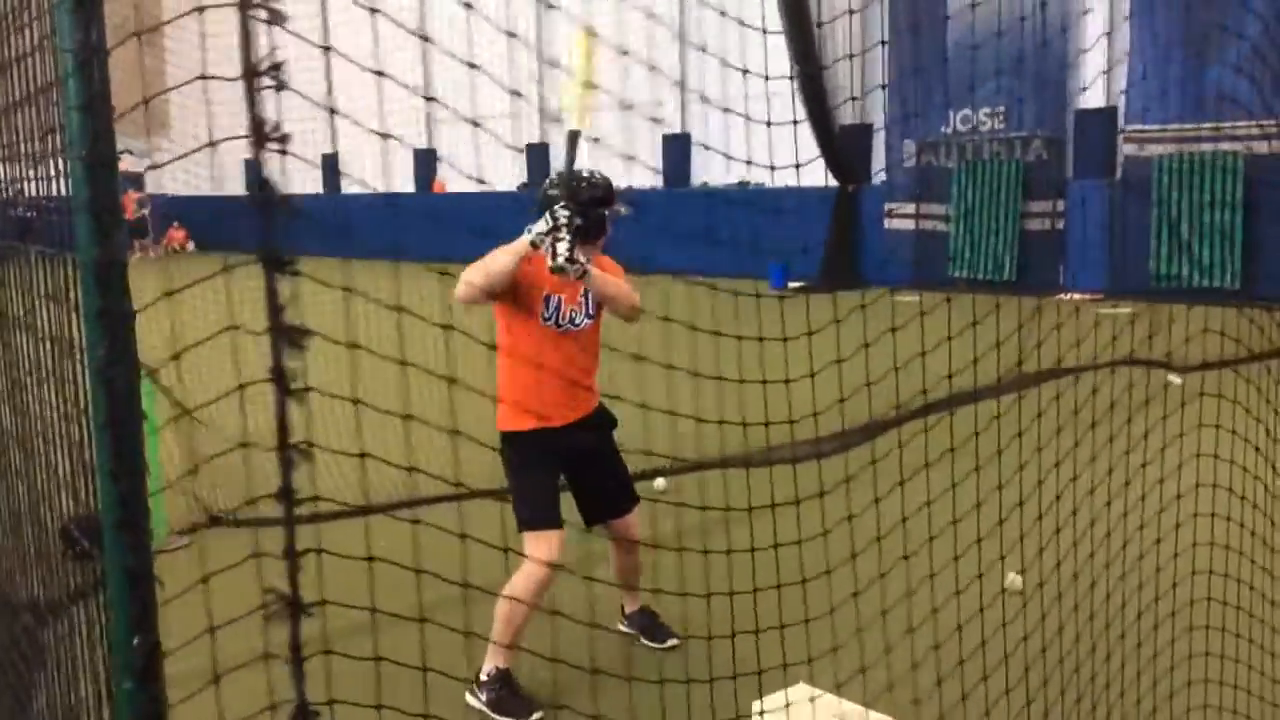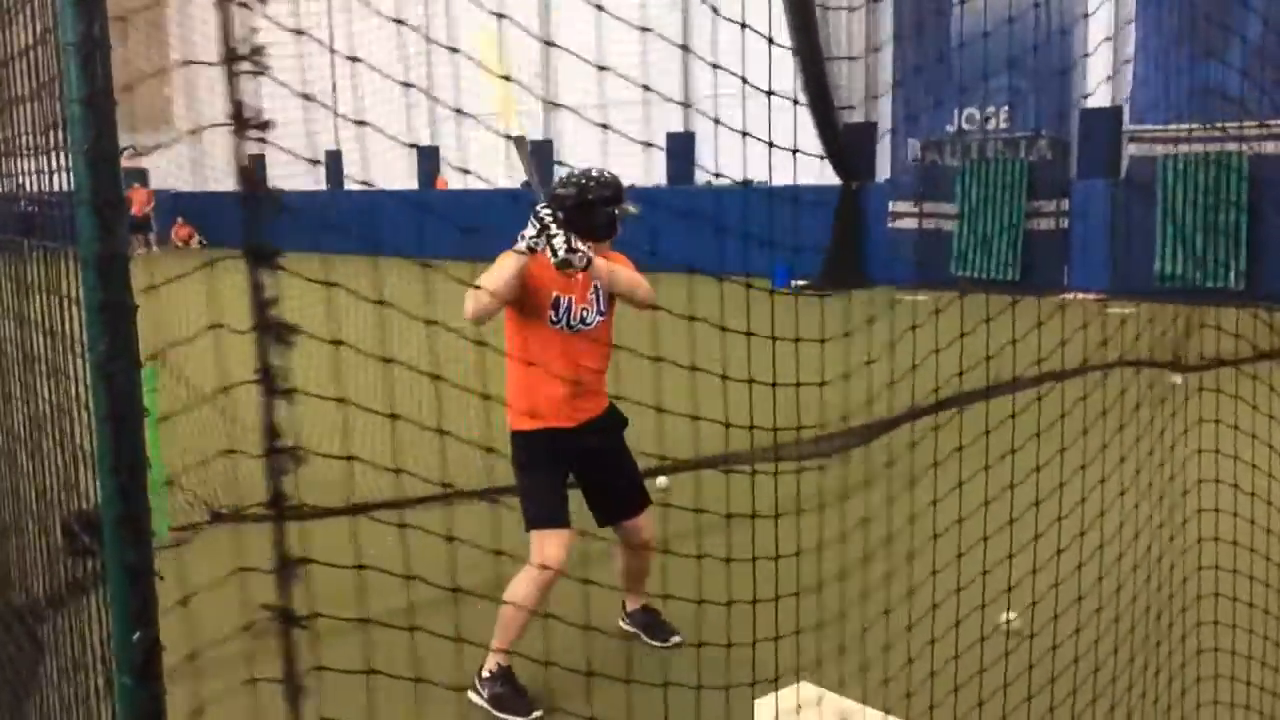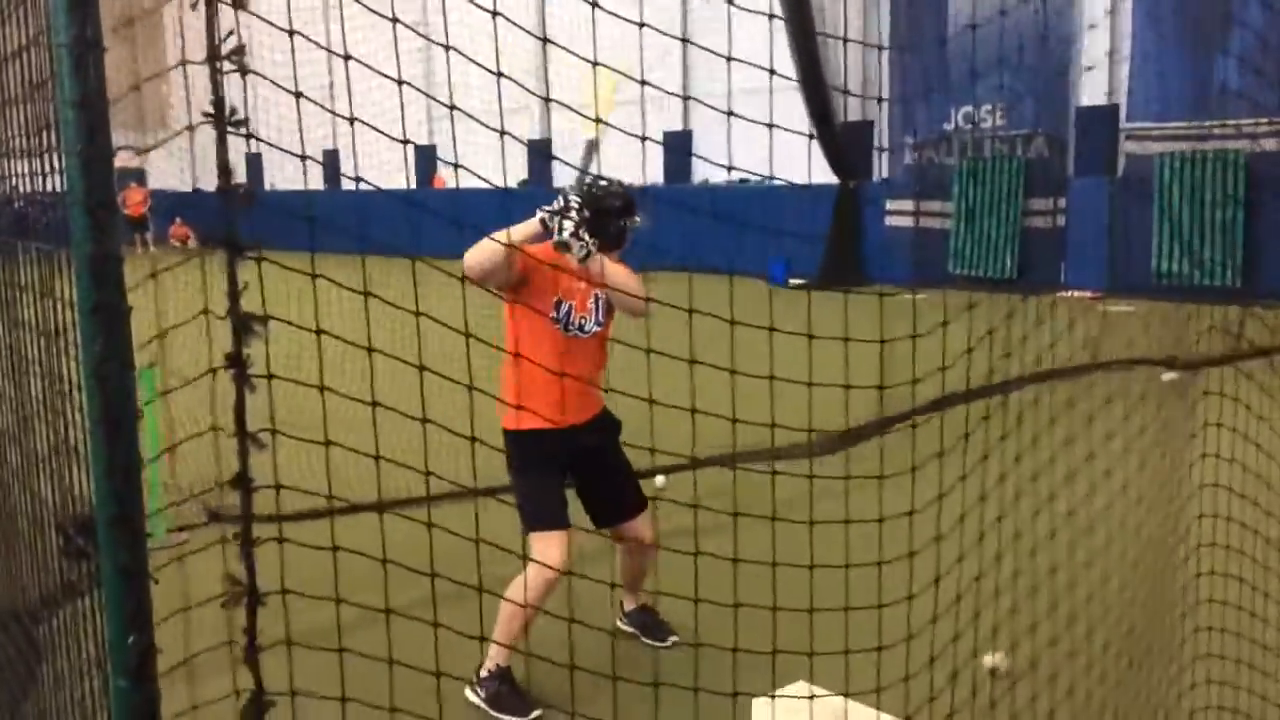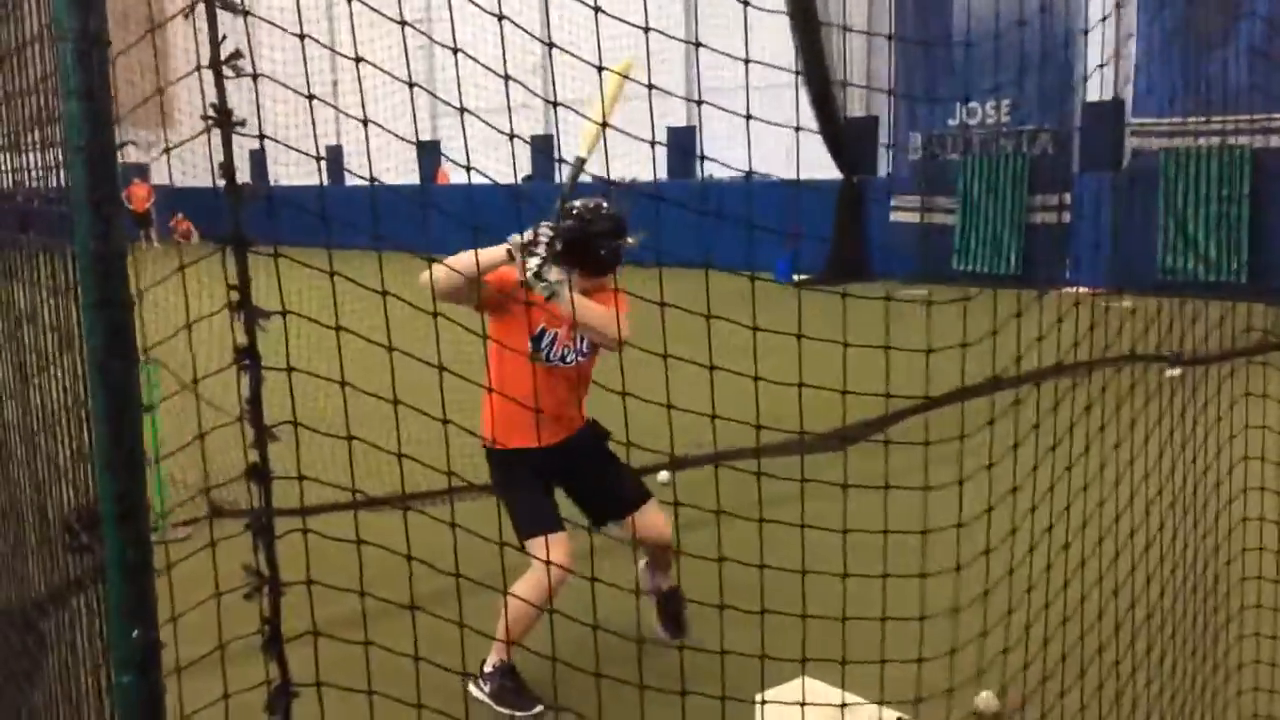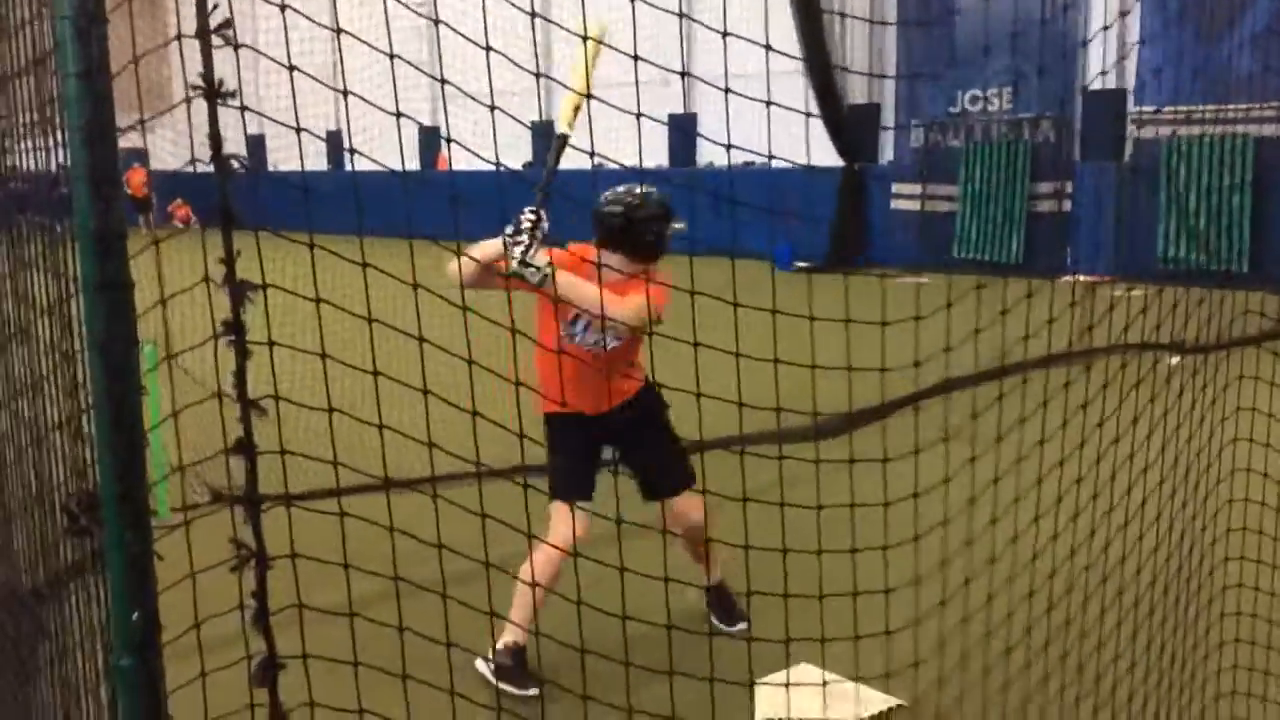
dt=0.4s
person 1, frame 1
left shoulder: (601, 267)
right shoulder: (521, 263)
left elbow: (632, 309)
right elbow: (466, 291)
left wrist: (577, 267)
right wrist: (531, 239)
left hip: (585, 419)
right hip: (528, 430)
left knee: (627, 528)
right knee: (544, 557)
left ankle: (633, 611)
person 1, frame 2
left shoulder: (609, 261)
right shoulder: (526, 264)
left elbow: (644, 296)
right elbow: (474, 310)
left wrist: (583, 260)
right wrist: (526, 245)
left hip: (596, 419)
right hip: (538, 431)
left knee: (640, 531)
right knee: (550, 557)
left ankle: (635, 609)
right ankle: (491, 675)
person 1, frame 3
left shoulder: (608, 269)
right shoulder: (531, 262)
left elbow: (641, 304)
right elbow: (472, 267)
left wrist: (582, 253)
right wrist: (539, 223)
left hip: (590, 423)
right hip: (533, 431)
left knee: (640, 533)
right knee: (551, 559)
left ankle: (632, 608)
right ankle: (490, 674)
person 1, frame 4
left shoulder: (603, 296)
right shoulder: (509, 284)
left elbow: (616, 335)
right elbow: (436, 282)
left wrist: (550, 287)
right wrist: (511, 249)
left hip: (575, 435)
right hip: (516, 450)
left knee: (657, 532)
right knee: (554, 564)
left ankle: (660, 579)
right ankle: (493, 671)
person 1, frame 5
left shoulder: (651, 285)
right shoulder: (557, 261)
left elbow: (620, 315)
right elbow: (463, 276)
left wrist: (543, 273)
right wrist: (508, 243)
left hip: (632, 403)
right hip: (569, 415)
left knee: (689, 515)
right knee: (565, 534)
left ankle: (714, 585)
right ankle: (505, 649)
